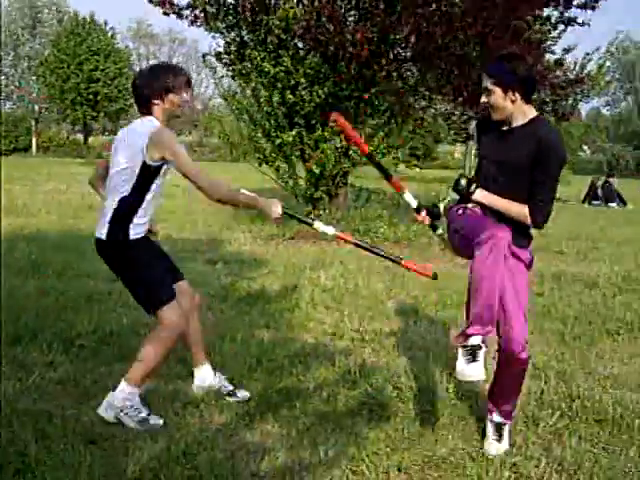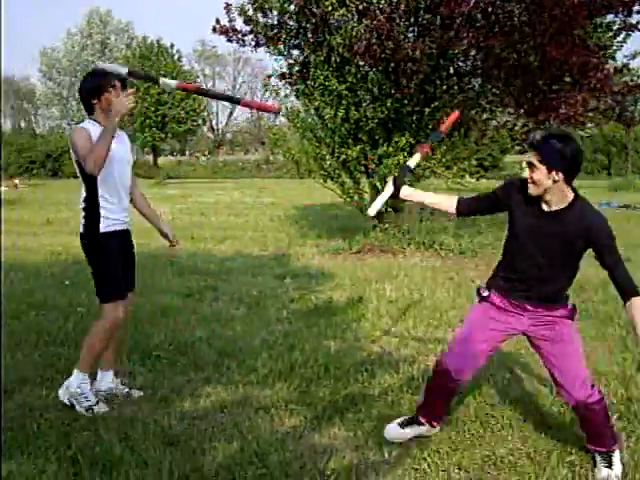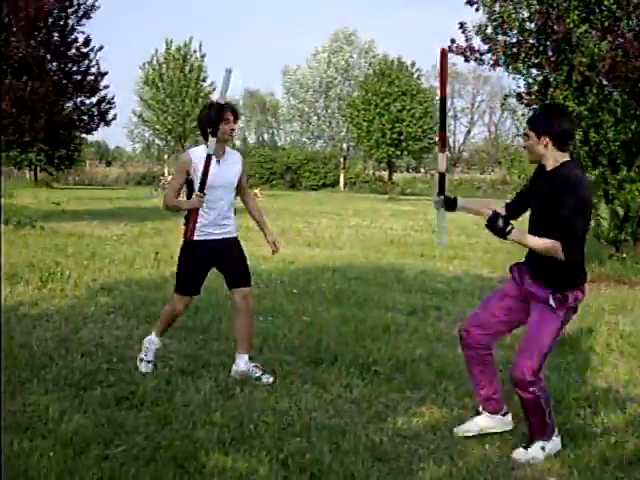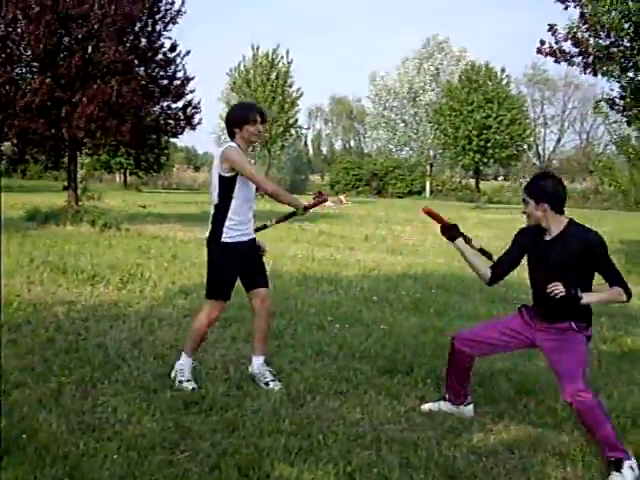
dt=1s
person 1, frame 1
left shoulder: (547, 141)
right shoulder: (488, 125)
left elbow: (537, 215)
left wrist: (479, 193)
right wrist: (446, 206)
left hip: (513, 246)
right hip: (470, 226)
left knee: (515, 343)
right knee: (495, 234)
left ankle: (499, 413)
right ankle: (473, 336)
person 1, frame 2
left shoulder: (590, 223)
right shoulder: (516, 191)
right elbow: (465, 206)
right wrist: (405, 192)
left hip: (550, 313)
right hip: (499, 301)
left knee: (581, 393)
right knee: (450, 367)
left ankle: (604, 448)
right ankle: (427, 419)
person 1, frame 3
left shoulder: (572, 183)
right shoulder: (545, 174)
left elbow: (569, 250)
right elbow: (512, 209)
left wrist: (510, 233)
right wrist: (458, 203)
left hip: (557, 293)
right hip: (527, 278)
left knee: (525, 373)
right knee: (473, 332)
left ankle: (545, 437)
right ankle: (494, 412)
person 1, frame 4
left shoulder: (587, 241)
right shoulder: (528, 236)
right elbow: (491, 275)
left wrist: (578, 297)
right wrist: (458, 241)
left hip: (569, 329)
right hip: (533, 318)
left knee: (577, 394)
right knee: (463, 342)
right ankle: (457, 402)
person 2, frame 1
left shoulder: (129, 133)
right shoulder: (160, 135)
left elbow: (97, 180)
right elbow: (212, 189)
right wrist: (262, 203)
left hip: (127, 235)
right hip: (122, 242)
left knee: (188, 298)
right knee: (172, 321)
left ankle: (207, 376)
right ankle: (122, 399)
person 2, frame 2
left shoulder: (122, 137)
right shoulder: (82, 133)
left elbow: (132, 189)
right elbow: (93, 166)
left wrist: (160, 225)
right wrist: (113, 119)
left hip: (121, 232)
right hip: (99, 234)
left knee: (121, 308)
right knee: (114, 313)
left ankle: (106, 380)
right ankle: (76, 385)
person 2, frame 3
left shoulder: (236, 159)
right shoulder: (190, 159)
left elbow: (247, 198)
right elbow: (167, 200)
left wrist: (267, 231)
right wrist: (185, 203)
left hip: (229, 241)
right hip: (197, 242)
left knee: (245, 300)
right knee: (181, 304)
left ankle: (243, 363)
right ankle: (152, 342)
person 2, frame 4
left shoulder: (241, 158)
right shoulder: (230, 153)
right elbow: (267, 187)
left wrist: (254, 238)
right wrist: (297, 203)
left hip: (245, 242)
right hip: (225, 243)
left knee: (263, 301)
right knee: (214, 309)
left ankle: (259, 364)
right ankle: (183, 365)
